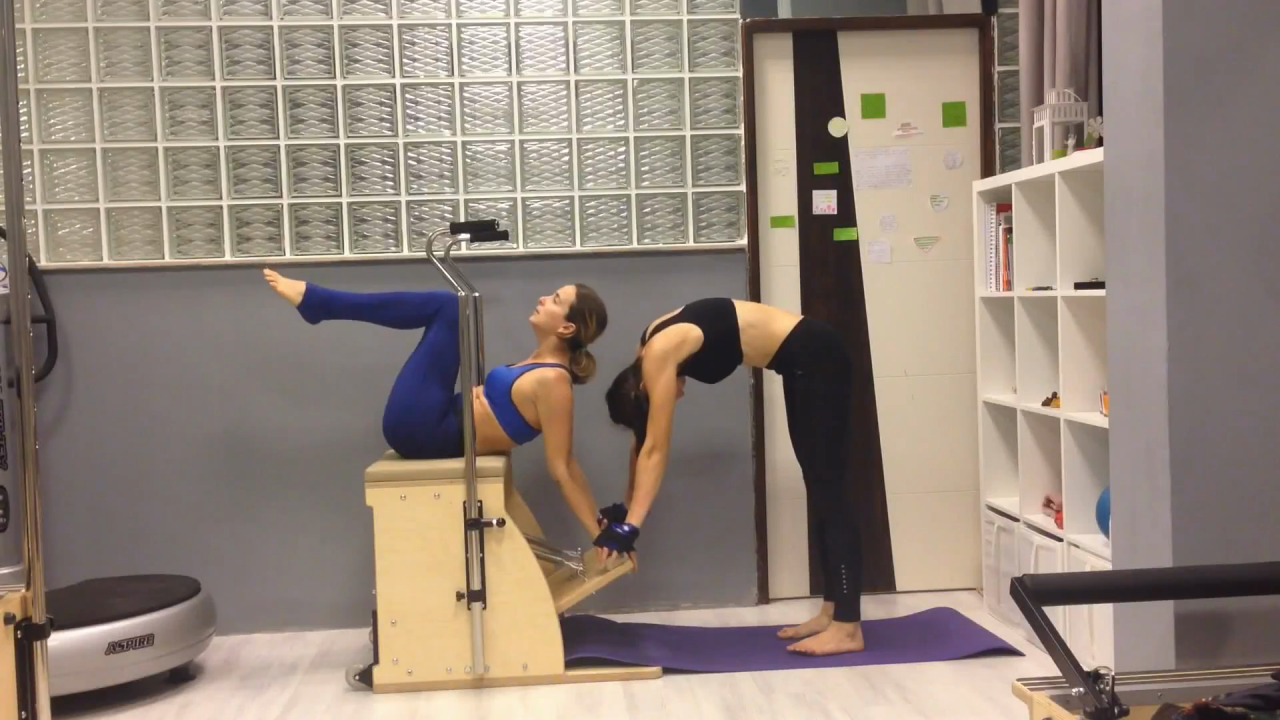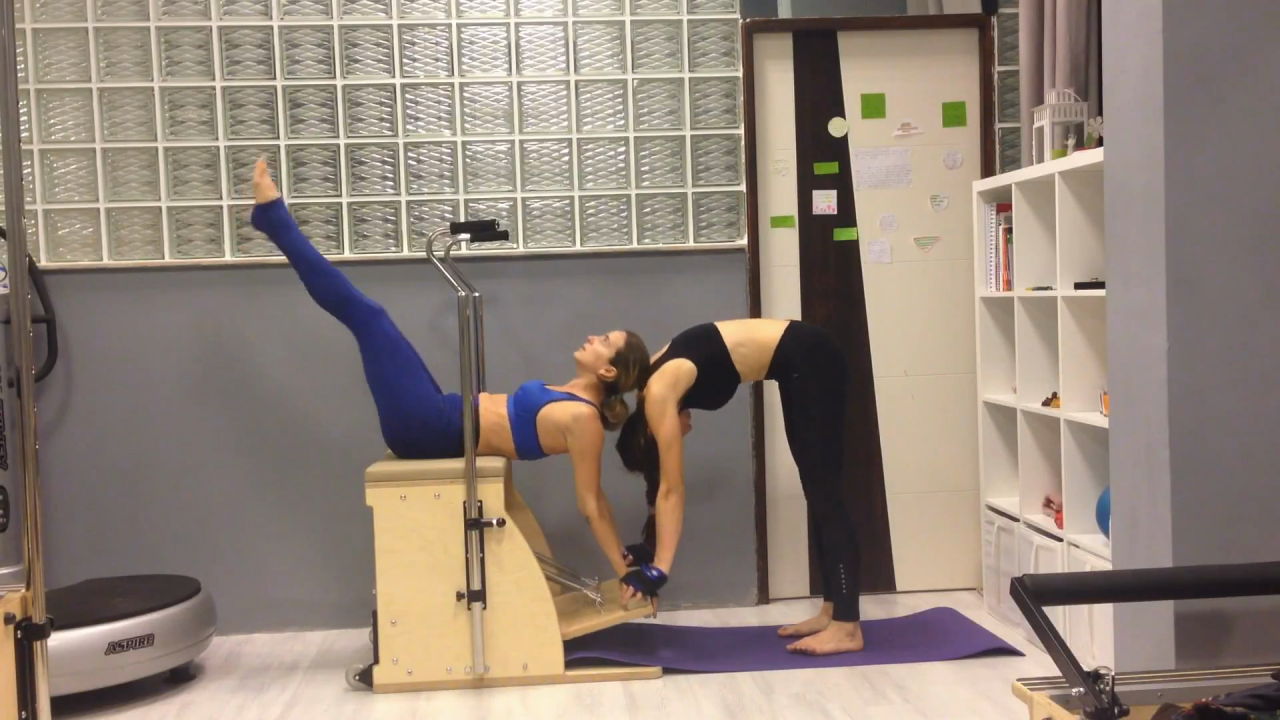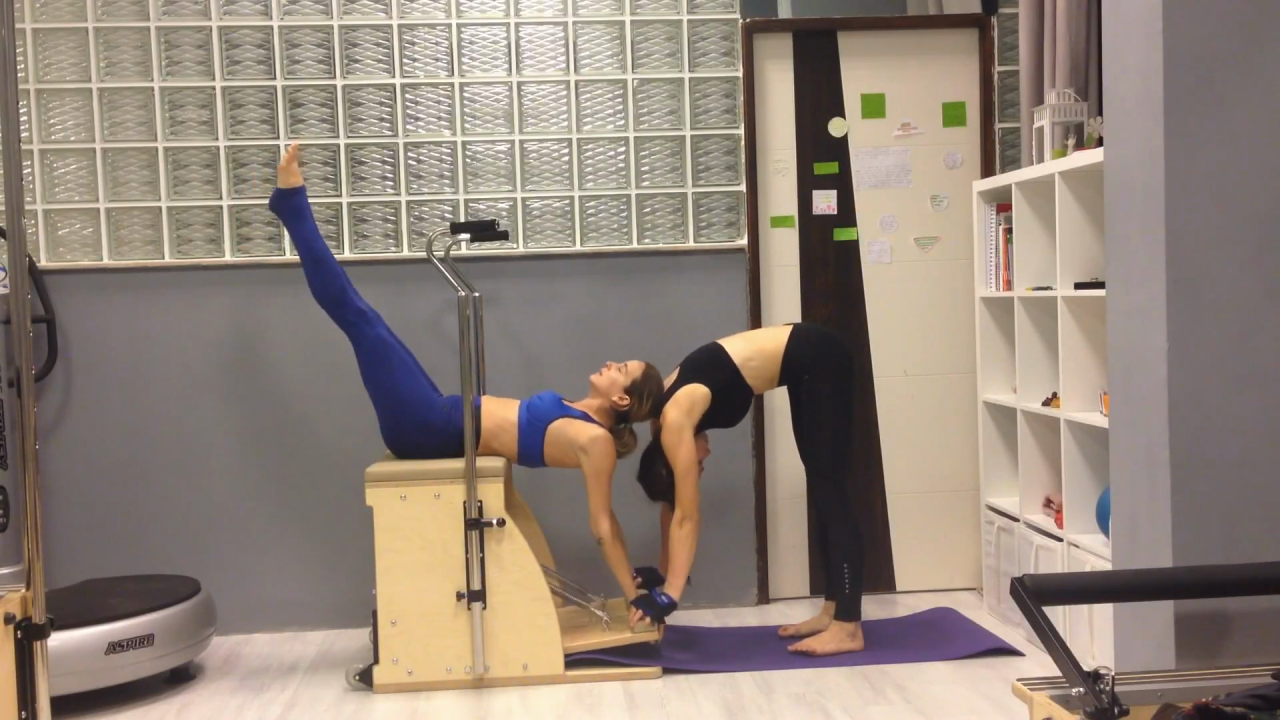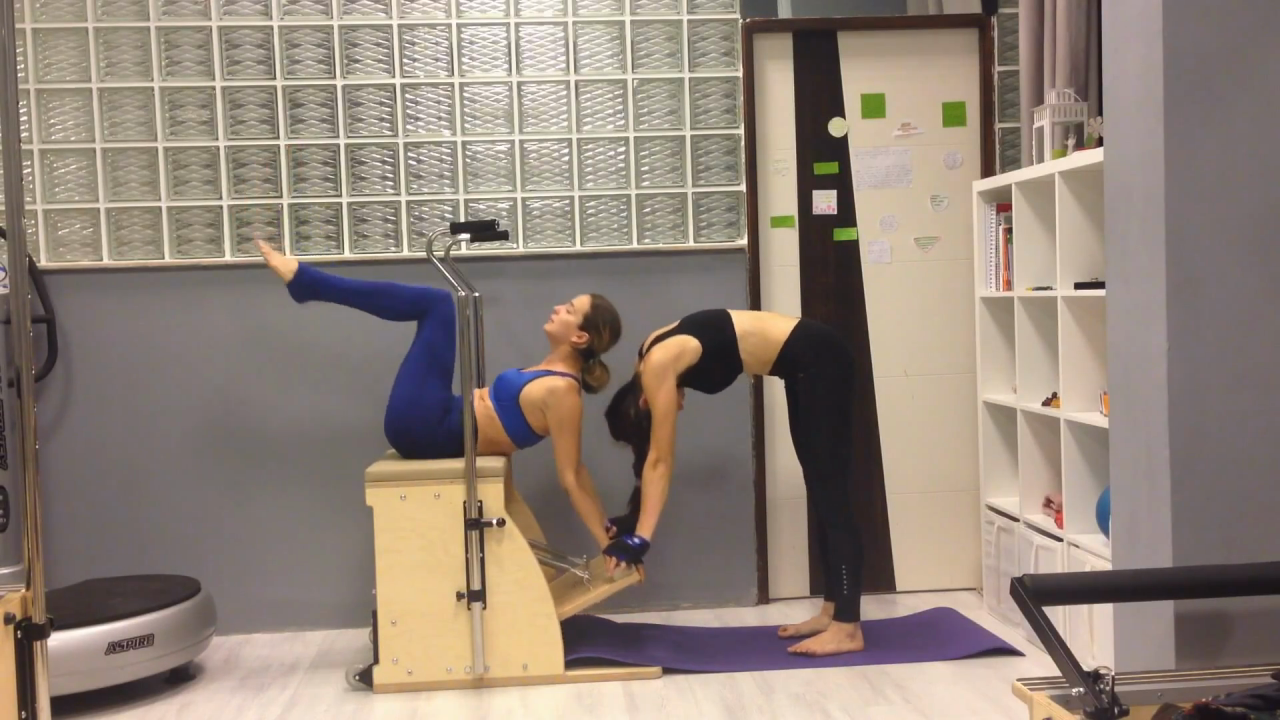
dt=0.7s
person 1, frame 1
left shoulder: (553, 382)
right shoulder: (542, 365)
left elbow: (563, 468)
left wrist: (600, 536)
left hip: (422, 431)
right hip: (433, 428)
left knee: (447, 307)
right knee: (444, 307)
left ankle: (313, 298)
right ankle: (314, 298)
person 1, frame 2
left shoulder: (584, 419)
right shoulder: (572, 399)
left elbow: (591, 504)
left wrist: (625, 573)
left hip: (430, 432)
right hip: (440, 419)
left knee: (368, 317)
right knee: (366, 316)
left ankle: (274, 215)
person 1, frame 3
left shoulder: (595, 440)
right shoulder: (582, 417)
left elbow: (603, 526)
left wrist: (635, 596)
left hip: (431, 432)
right hip: (442, 420)
left knee: (360, 320)
right knee: (359, 316)
left ankle: (293, 203)
person 1, frame 4
left shoulder: (561, 392)
right shoulder: (552, 372)
left elbow: (573, 477)
left wrist: (608, 544)
left hip: (423, 429)
right hip: (434, 428)
left knee: (438, 304)
right knee: (436, 305)
left ankle: (304, 279)
right ankle: (305, 280)
person 2, frame 1
left shoulder: (660, 353)
right shoulder: (653, 347)
left elbow: (654, 449)
right elbow: (644, 440)
left wrist: (628, 525)
right wrist: (626, 510)
left hip: (817, 358)
right hip: (804, 361)
left knee: (828, 495)
right knee: (821, 493)
left ankle: (847, 629)
right ankle: (832, 613)
person 2, frame 2
left shoulder: (659, 395)
right shoulder: (652, 386)
left elbow: (671, 491)
right elbow: (665, 486)
left wrist: (658, 570)
right wrist: (649, 546)
left hip: (812, 360)
right hip: (800, 362)
left knee: (823, 492)
right knee: (817, 491)
left ankle: (847, 628)
right ankle: (832, 612)
person 2, frame 3
left shoulder: (675, 422)
right shoulder: (666, 413)
left elbow: (685, 517)
right elbow: (672, 506)
left wrist: (668, 595)
right wrist: (663, 575)
left hip: (820, 362)
right hip: (807, 363)
left knee: (830, 493)
right knee: (821, 492)
left ankle: (848, 628)
right ankle: (834, 612)
person 2, frame 4
left shoulder: (659, 365)
right shoulder: (654, 357)
left elbow: (659, 461)
right elbow: (655, 458)
left wrist: (639, 537)
right wrist: (634, 520)
left hip: (819, 361)
right hip: (807, 364)
left knee: (829, 493)
right knee: (821, 492)
left ankle: (847, 629)
right ankle: (833, 612)
